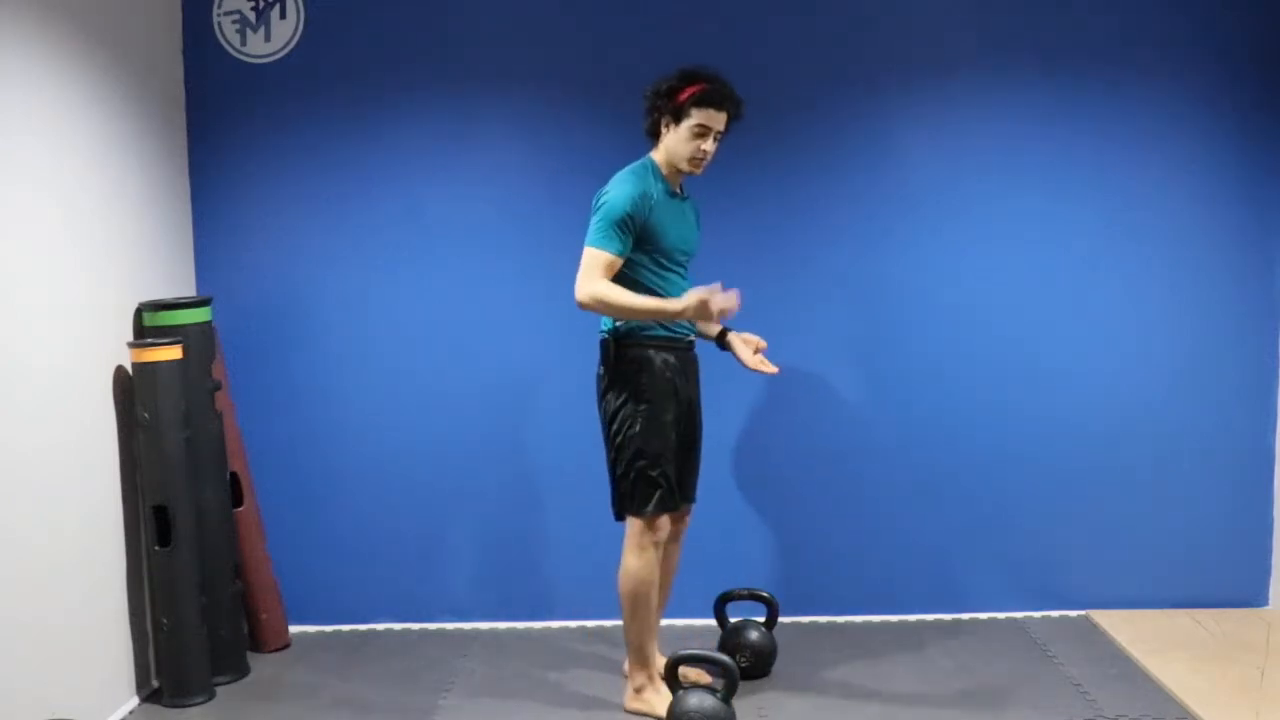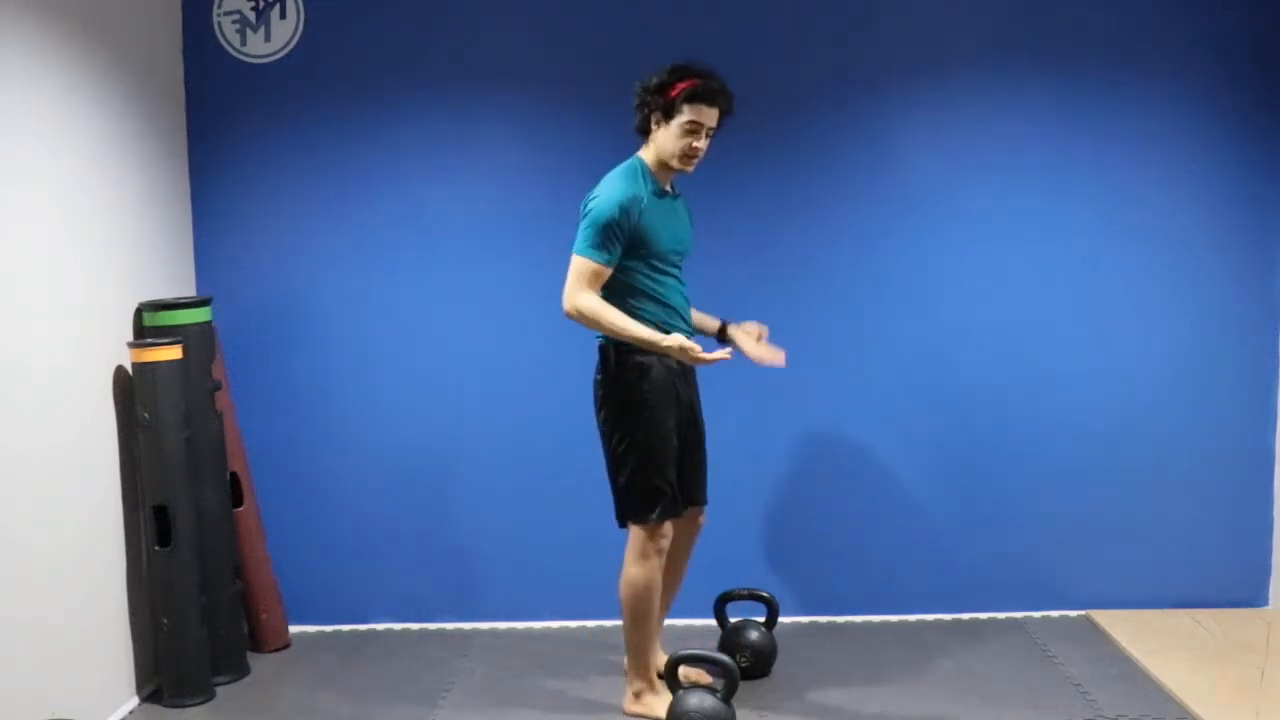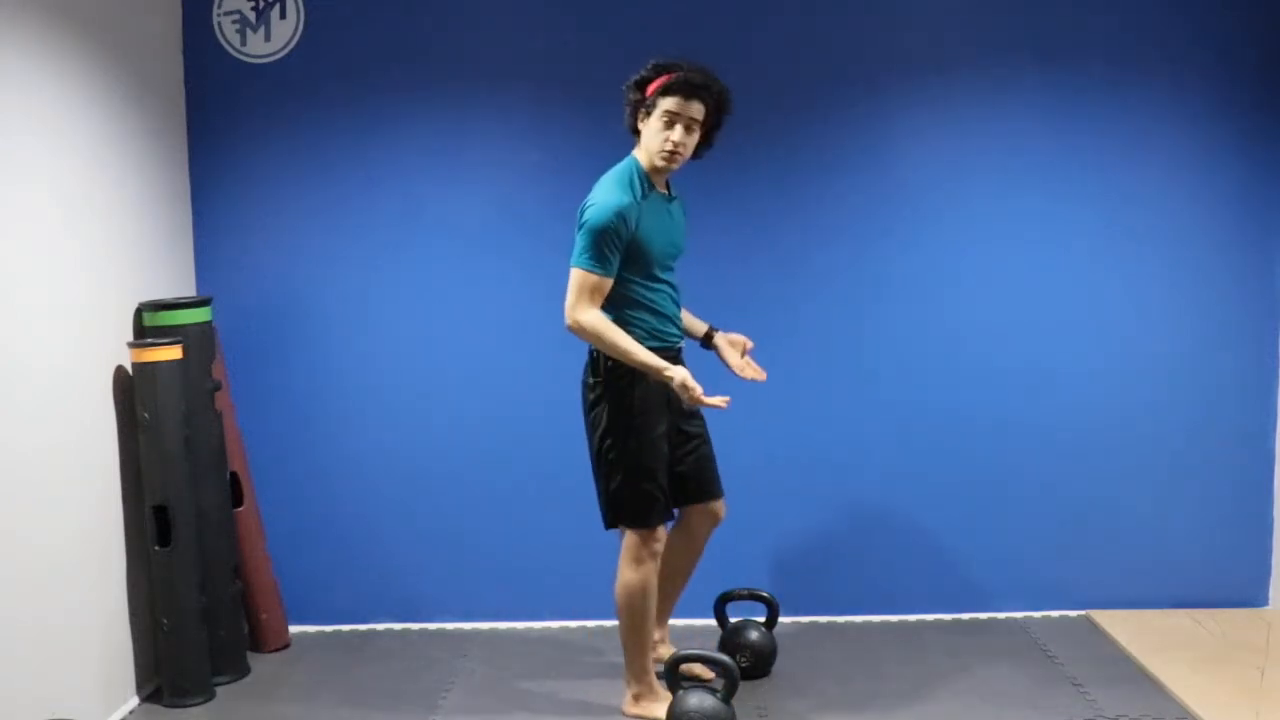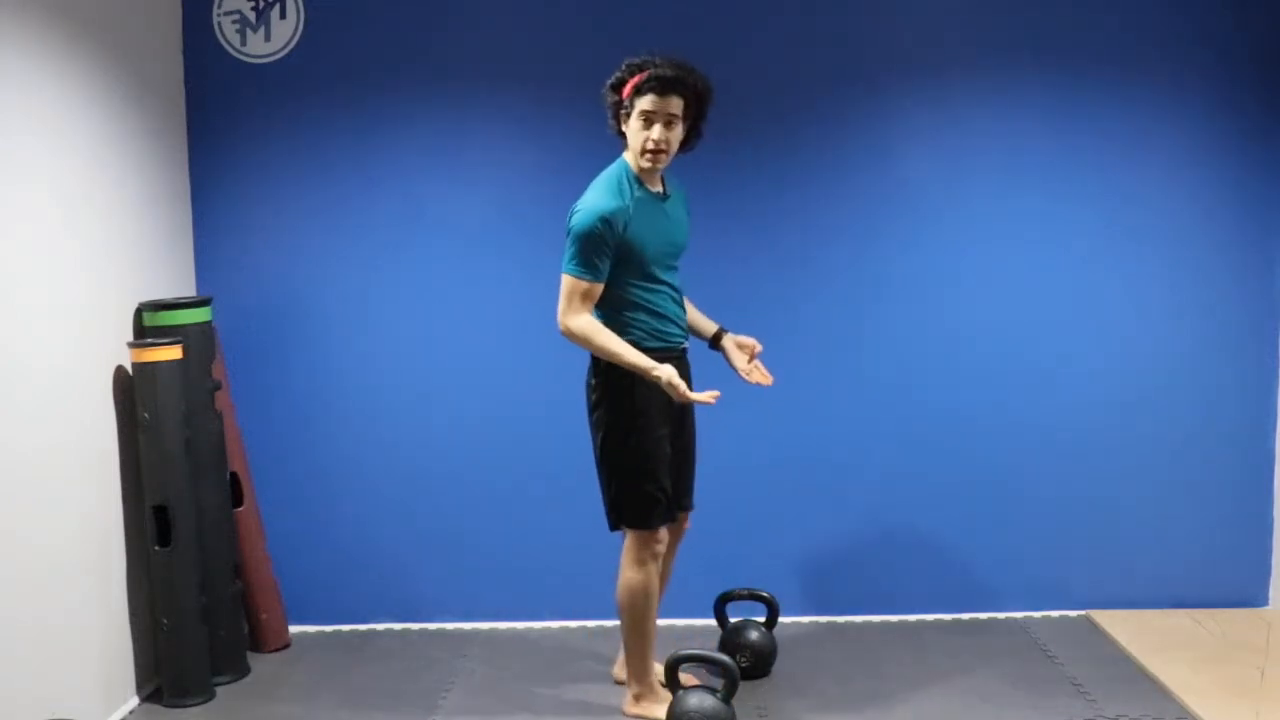
dt=0.3s
person 1, frame 1
left shoulder: (686, 202)
right shoulder: (626, 194)
right elbow: (590, 291)
left wrist: (722, 333)
right wrist: (678, 308)
left hip: (678, 365)
right hip: (636, 367)
left knee: (676, 520)
right knee: (649, 525)
left ankle: (648, 653)
person 1, frame 2
left shoulder: (673, 198)
right shoulder: (616, 197)
right elbow: (577, 299)
left wrist: (723, 330)
right wrist: (664, 342)
left hip: (672, 376)
right hip: (634, 377)
left knee: (688, 517)
right knee: (650, 531)
left ankle: (650, 651)
person 1, frame 3
left shoulder: (669, 196)
right shoulder: (612, 203)
right elbow: (580, 313)
left wrist: (709, 336)
right wrist: (664, 370)
left hip: (666, 374)
right hip: (627, 381)
left knee: (706, 509)
right knee: (645, 535)
left ankle: (654, 636)
person 1, frame 4
left shoulder: (674, 197)
right shoulder: (600, 208)
right elbow: (573, 317)
left wrist: (718, 337)
right wrist: (652, 370)
left hip: (671, 376)
right hip: (629, 383)
left knee: (673, 527)
right knee: (645, 538)
left ankle: (634, 659)
